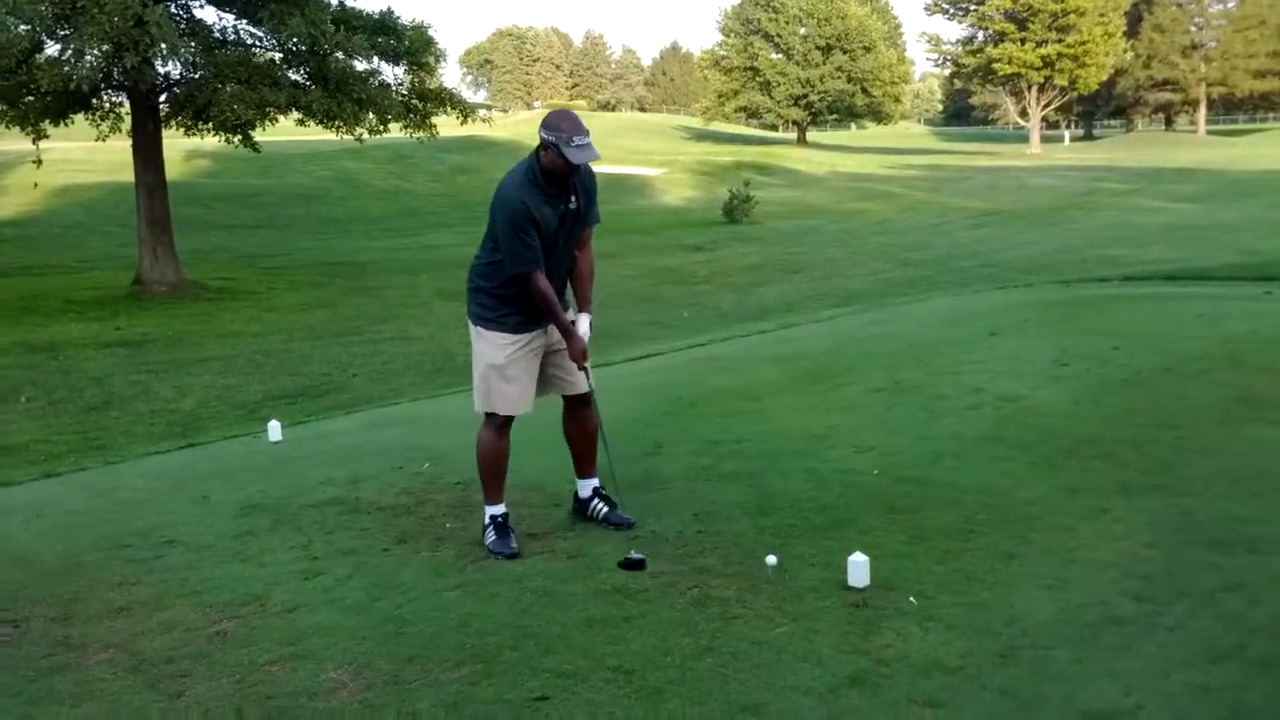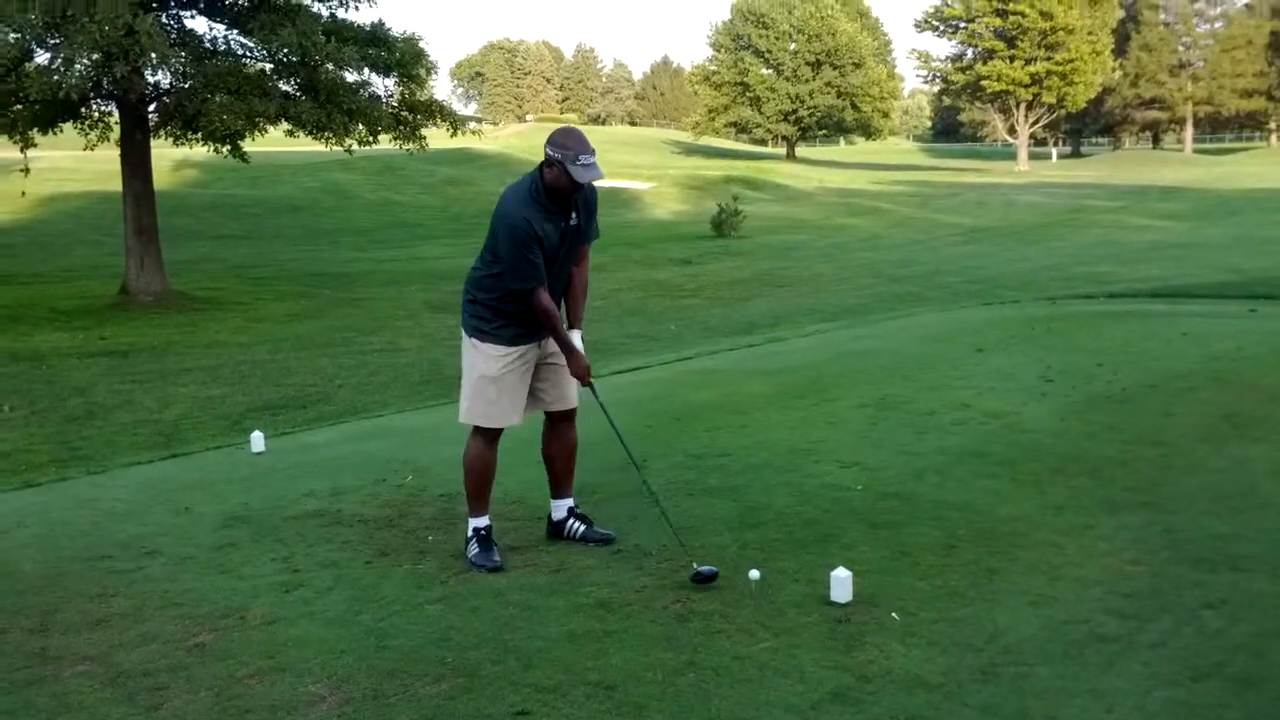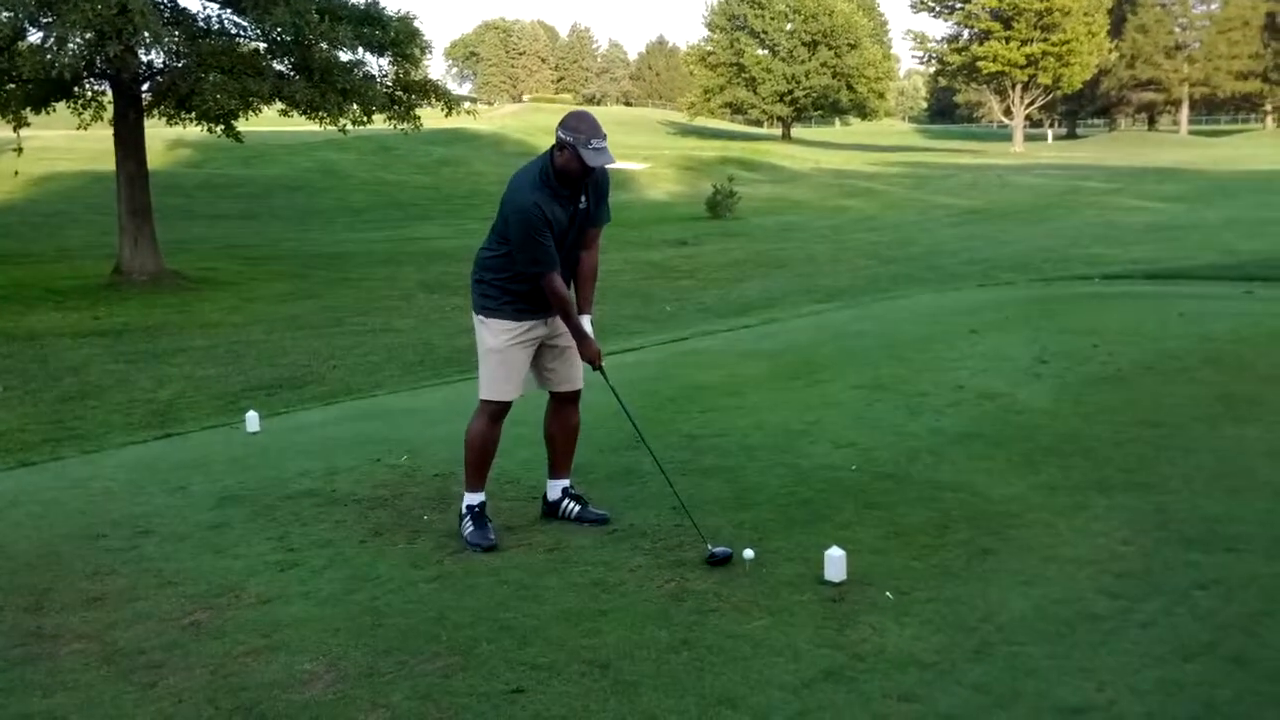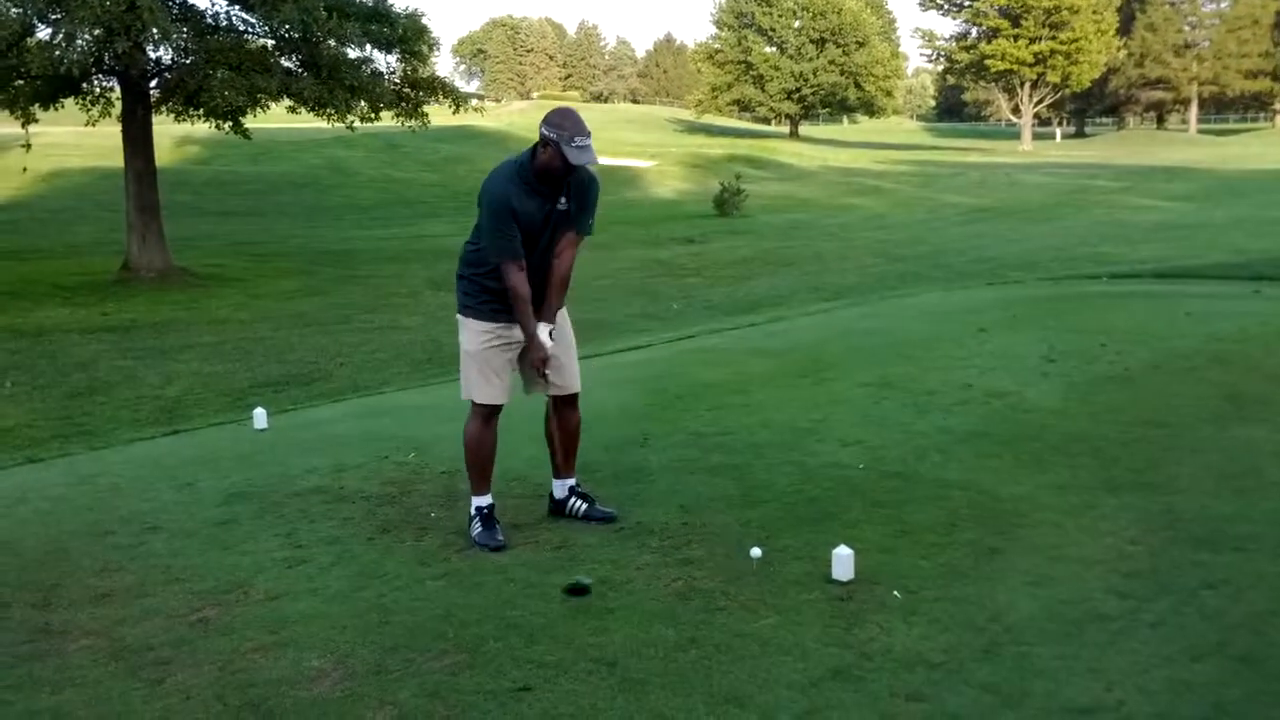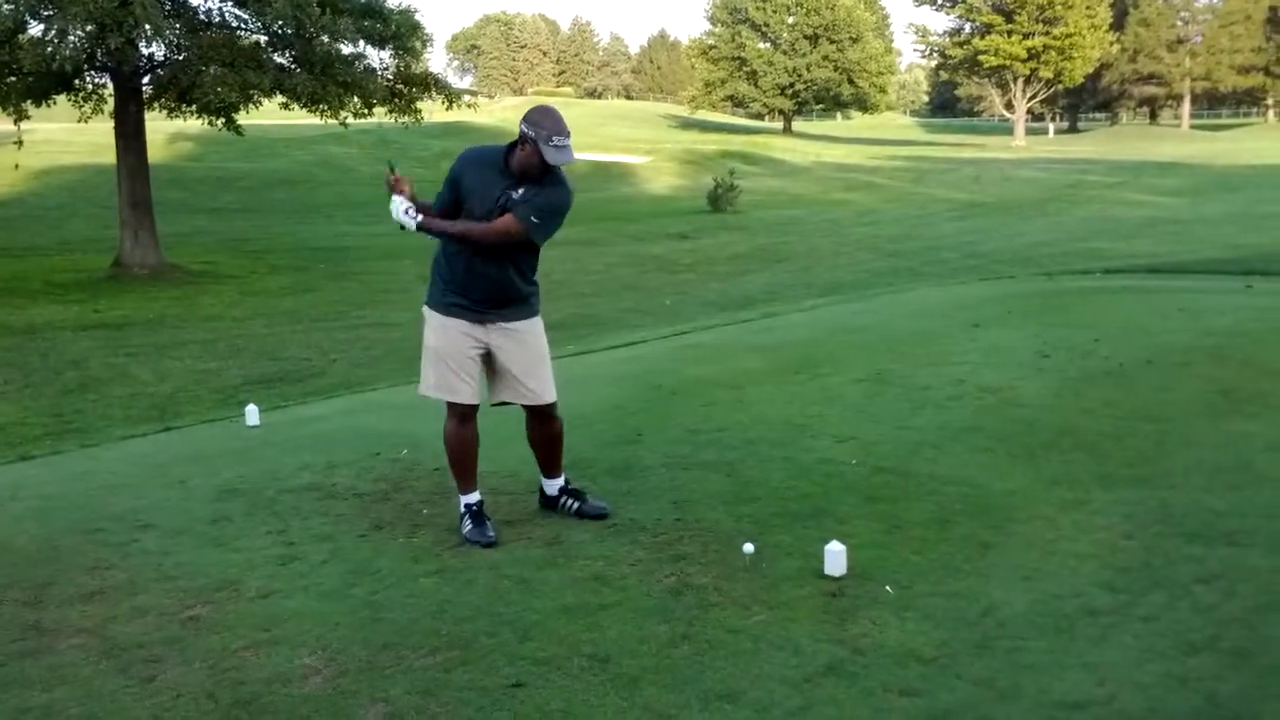
dt=0.4s
person 1, frame 1
left shoulder: (583, 179)
right shoulder: (515, 197)
left elbow: (581, 248)
right elbow: (532, 277)
left wrist: (584, 315)
right wrist: (568, 335)
left hip: (554, 309)
right hip: (503, 314)
left knee: (580, 396)
right knee: (500, 415)
left ankle: (588, 494)
right ankle: (495, 517)
person 1, frame 2
left shoulder: (584, 196)
right shoulder: (517, 213)
left elbow: (578, 265)
right elbow: (535, 294)
left wrist: (576, 332)
right wrist: (570, 351)
left hip: (546, 323)
right hip: (497, 326)
left knee: (563, 415)
right knee: (488, 427)
left ankle: (563, 514)
right ankle: (478, 529)
person 1, frame 3
left shoulder: (596, 179)
right shoulder: (527, 197)
left elbow: (587, 249)
right elbow: (549, 278)
left wrist: (585, 318)
right wrist: (580, 338)
left hip: (557, 304)
right hip: (505, 305)
left knee: (567, 395)
right knee: (495, 404)
left ankle: (558, 494)
right ankle: (472, 504)
person 1, frame 4
left shoulder: (585, 185)
right shoulder: (503, 187)
left elbow: (564, 258)
right elbow: (509, 270)
left wrist: (547, 325)
right wrist: (530, 339)
left hip: (545, 304)
right hip: (489, 308)
left knee: (566, 397)
right knee: (486, 407)
left ankle: (564, 492)
right ankle: (481, 508)
person 1, frame 5
left shoulder: (555, 193)
right shoulder: (472, 162)
left elbow: (490, 233)
right elbow: (444, 216)
left wrist: (423, 219)
right wrist: (411, 203)
left hip: (515, 312)
right hip: (452, 308)
left knee: (543, 406)
right knee: (461, 409)
left ankle: (555, 488)
right ankle: (470, 504)
